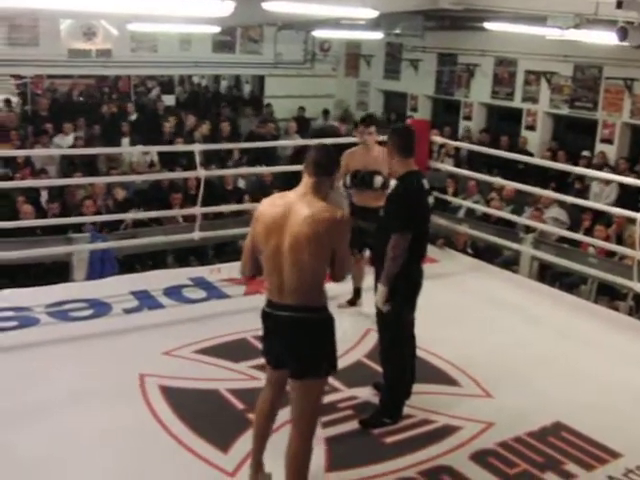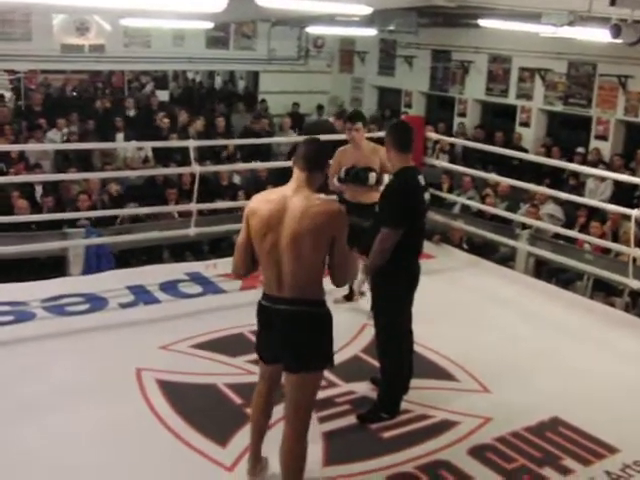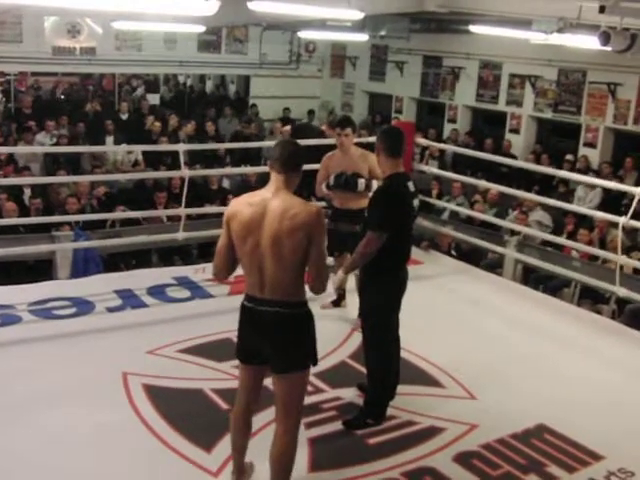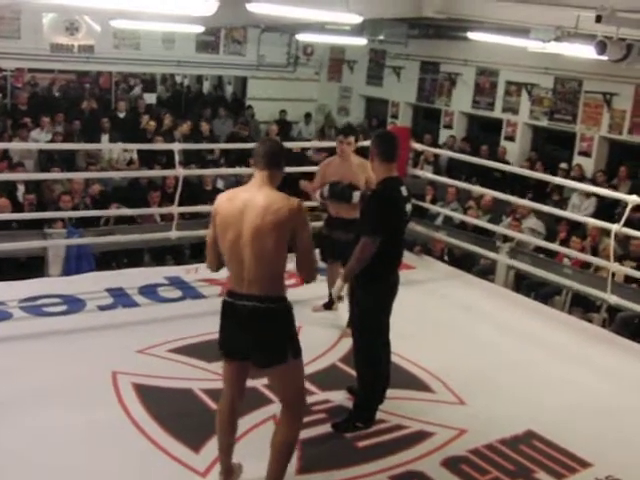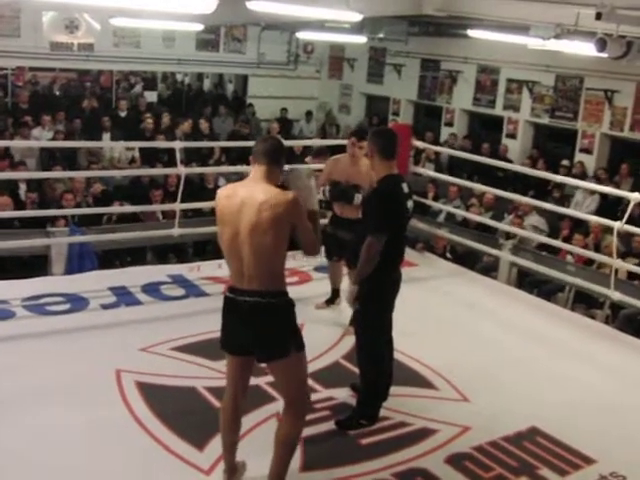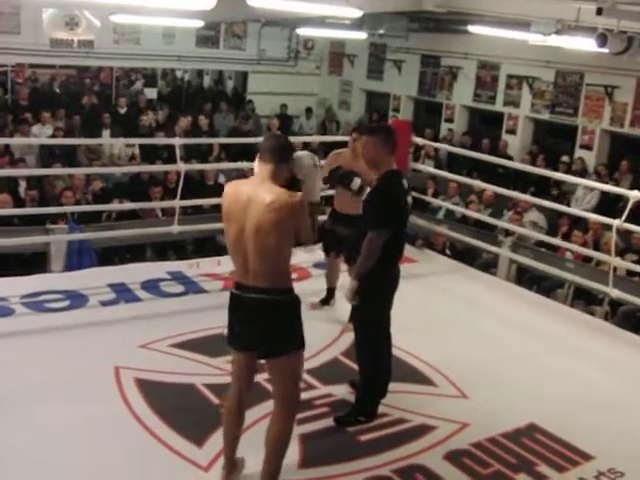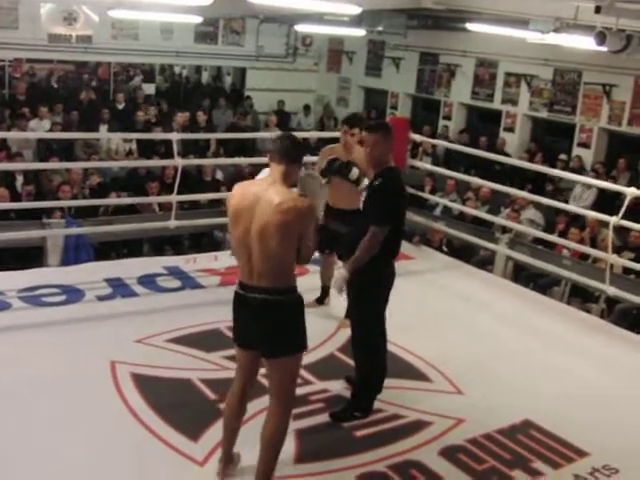
dt=0.2s
person 1, frame 1
left shoulder: (265, 207)
right shoulder: (333, 218)
left elbow: (248, 271)
right elbow: (339, 274)
left hip: (272, 315)
right hip: (309, 323)
left knee: (272, 390)
right knee: (303, 424)
person 1, frame 2
left shoulder: (256, 204)
right shoulder: (332, 213)
left elbow: (239, 269)
right elbow: (341, 279)
right wrist: (349, 253)
left hip: (268, 310)
right hip: (308, 317)
left knee: (266, 384)
right knee: (297, 418)
person 1, frame 3
left shoulder: (236, 208)
right shoulder: (310, 214)
left elbow: (220, 272)
right elbow: (317, 286)
right wrist: (316, 256)
left hip: (251, 313)
right hip: (290, 319)
left knee: (245, 398)
right knee: (288, 419)
person 1, frame 4
left shoulder: (222, 202)
right shoulder: (290, 208)
left elbow: (213, 263)
right elbow: (308, 275)
right wrist: (304, 242)
left hip: (232, 308)
right hip: (270, 313)
left knee: (230, 397)
right knee: (294, 408)
person 1, frame 5
left shoulder: (223, 195)
right shoulder: (287, 200)
right elbow: (312, 248)
right wrist: (309, 205)
left hip: (234, 303)
right hip: (271, 308)
left knee: (234, 393)
right knee: (296, 403)
person 1, frame 6
left shoulder: (231, 190)
right shoulder: (291, 202)
right elbow: (308, 239)
right wrist: (311, 195)
left hip: (240, 299)
right hip: (277, 305)
left knee: (239, 388)
right knee: (286, 403)
person 1, frame 7
left shoulder: (238, 191)
right shoulder: (299, 205)
right elbow: (303, 257)
left hip: (244, 298)
right hip: (280, 304)
left knee: (242, 382)
right knee: (281, 401)
person 2, frame 1
left shoulder: (403, 191)
right shoulder: (419, 182)
left elbow: (398, 244)
left wrist: (383, 284)
left hip: (398, 277)
right hip: (410, 273)
left knee: (392, 339)
right knee: (403, 333)
left ankle: (391, 408)
right ankle: (401, 385)
person 2, frame 2
left shoulder: (397, 187)
right shoulder: (417, 179)
left elbow: (387, 238)
left wrist: (365, 272)
left hip: (393, 272)
right hip: (408, 266)
left knee: (389, 334)
right knee: (401, 328)
left ankle: (388, 402)
right ankle: (400, 380)
person 2, frame 3
left shoulder: (387, 192)
right shoulder: (408, 185)
left elbow: (372, 243)
left wrist: (344, 271)
left hip: (380, 277)
right hip: (396, 271)
left knee: (376, 340)
right knee: (388, 334)
left ankle: (374, 409)
right ankle: (386, 387)
person 2, frame 4
left shoulder: (380, 197)
right shoulder: (401, 190)
left elbow: (367, 247)
left wrist: (342, 279)
left hip: (372, 281)
right hip: (387, 276)
left knee: (366, 344)
right knee: (378, 338)
left ankle: (364, 412)
right ankle: (376, 390)
person 2, frame 5
left shoulder: (380, 194)
right shoulder: (402, 186)
left elbow: (373, 246)
left wrist: (355, 283)
left hip: (375, 279)
right hip: (390, 273)
left knee: (369, 341)
right knee: (381, 335)
left ankle: (367, 409)
right ankle: (379, 388)
person 2, frame 6
left shoulder: (383, 189)
right shoulder: (398, 182)
left elbow: (375, 240)
left wrist: (355, 278)
left hip: (374, 274)
right hip: (387, 270)
left knee: (368, 337)
right knee: (379, 331)
left ankle: (366, 406)
right ankle: (377, 384)
person 2, frame 7
left shoulder: (387, 185)
right shoulder: (384, 179)
left elbow: (376, 235)
left wrist: (347, 268)
right wrist: (352, 264)
left hip: (372, 270)
right hip: (375, 268)
left knee: (364, 333)
right knee: (372, 328)
left ankle: (362, 400)
right ankle: (373, 379)
person 3, frame 1
left shoulder: (386, 156)
right shoulder: (349, 155)
left wrist: (383, 183)
right wrist: (350, 183)
left hip: (379, 213)
right hip: (356, 211)
right knee: (356, 256)
right ankle: (356, 295)
person 3, frame 2
left shoulder: (378, 152)
right shoulder: (341, 153)
right elbow: (332, 183)
left wrist: (376, 179)
right wrist: (343, 179)
left hip: (372, 209)
right hip: (349, 207)
right ankle: (352, 291)
person 3, frame 3
left shoulder: (367, 157)
right shoulder: (328, 159)
right elbow: (319, 190)
left wrist: (364, 185)
right wrist: (332, 185)
left hip: (360, 216)
right hip: (337, 214)
right knee: (339, 258)
right ankle: (340, 297)
person 3, frame 4
left shoulder: (365, 167)
right shoulder: (327, 165)
right elbow: (314, 192)
left wrist: (358, 197)
right wrist: (326, 193)
left hip: (354, 225)
right hip: (333, 221)
right knee: (332, 263)
right ankle: (331, 300)
person 3, frame 5
left shoulder: (371, 170)
right shoulder: (334, 162)
right elbow: (320, 188)
left wrist: (358, 198)
right wrist: (329, 192)
left hip: (358, 224)
right hip: (336, 219)
left knee: (355, 270)
right knee: (333, 260)
right ankle: (334, 296)
person 3, frame 6
right shoulder: (336, 156)
right elbow: (322, 180)
left wrist: (357, 184)
right wrist: (332, 177)
left hip: (358, 221)
right hip: (336, 214)
right knee: (331, 257)
right ankle: (329, 296)
person 3, frame 7
left shoulder: (366, 158)
right shoulder: (328, 152)
left wrist: (354, 175)
right wrist: (325, 169)
left hip: (353, 216)
right hip: (330, 211)
right knee: (326, 256)
left ankle: (352, 310)
right ankle: (324, 295)
